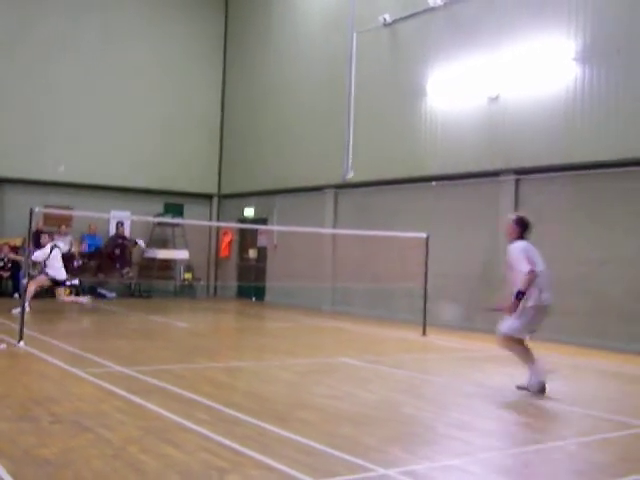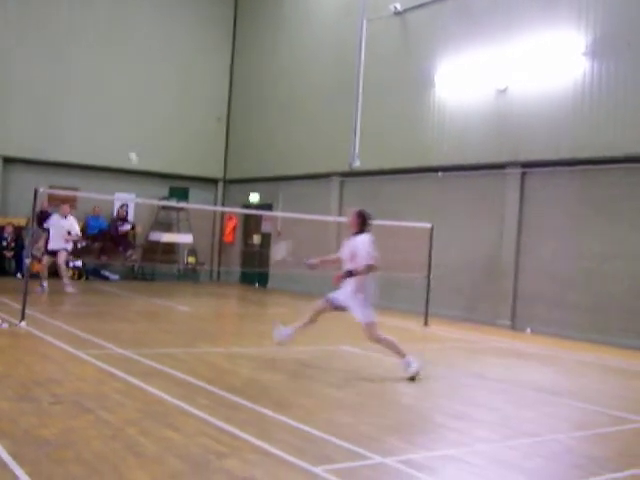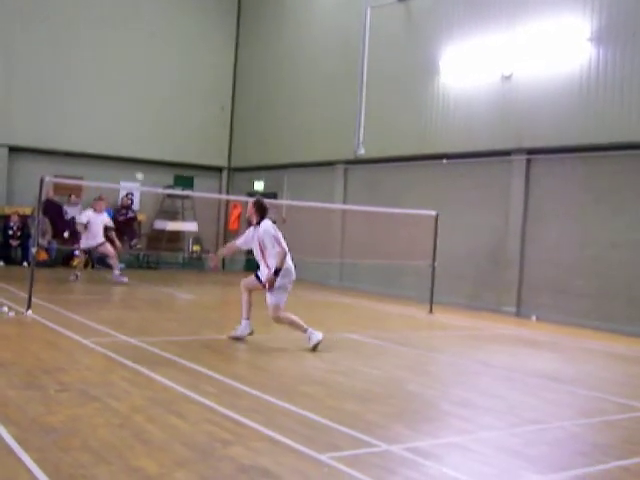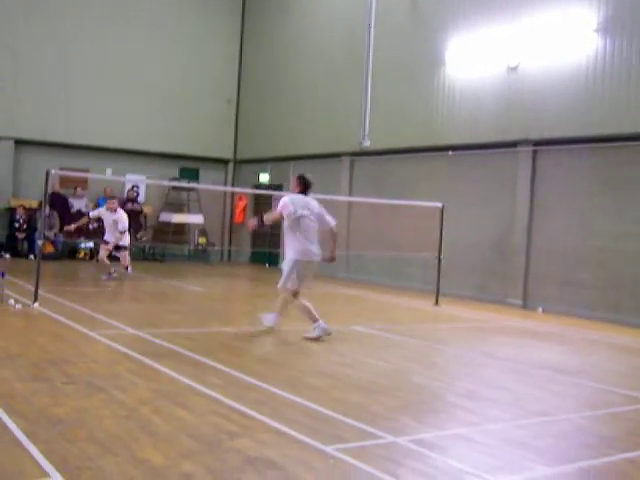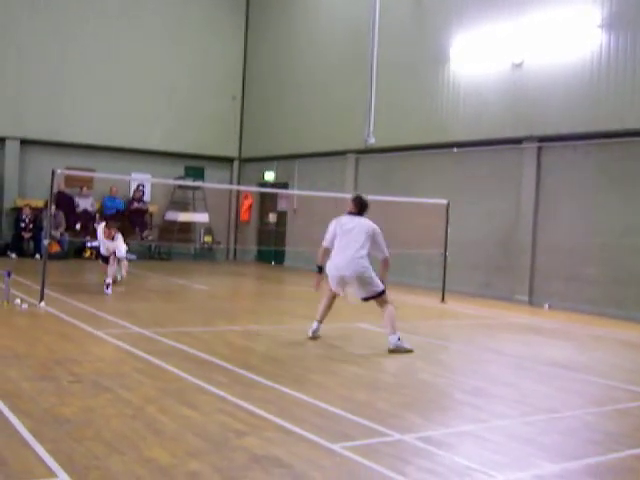
dt=0.5s
person 1, frame 1
left shoulder: (516, 248)
right shoulder: (526, 248)
left elbow: (529, 273)
left wrist: (516, 298)
right wrist: (516, 299)
left hip: (532, 303)
right hip: (537, 302)
left knee: (504, 339)
right knee: (515, 340)
left ankle: (536, 370)
right ankle: (534, 380)
person 1, frame 2
left shoulder: (364, 240)
right shoulder: (351, 240)
left elbow: (372, 266)
right elbow: (341, 257)
left wrist: (348, 274)
right wrist: (319, 261)
left hip: (359, 293)
right hip: (347, 291)
left knee: (373, 335)
right knee: (317, 309)
left ankle: (409, 362)
right ankle: (289, 333)
person 1, frame 3
left shoulder: (265, 229)
right shoulder: (253, 230)
left elbow: (283, 252)
right elbow: (236, 245)
left wrist: (275, 275)
right wrist: (218, 255)
left hip: (280, 274)
right hip: (268, 272)
left knee: (275, 315)
right knee: (245, 286)
left ankle: (311, 333)
right ankle: (245, 327)
person 1, frame 4
left shoulder: (290, 199)
right shoulder: (316, 205)
left elbow: (279, 214)
right elbow: (333, 228)
left wrist: (260, 221)
right wrist: (332, 251)
left hip: (297, 253)
right hip: (313, 253)
left knee: (293, 293)
right knee: (286, 287)
left ankle: (319, 326)
right ankle: (274, 317)
person 1, frame 5
left shoulder: (337, 222)
right shoulder: (372, 227)
left elbow: (325, 248)
right elbow: (385, 258)
left wrist: (319, 271)
right wrist: (382, 280)
left hip: (335, 268)
right hip: (359, 269)
left knee: (331, 292)
right knee: (385, 303)
left ankle: (315, 327)
right ankle: (394, 340)
